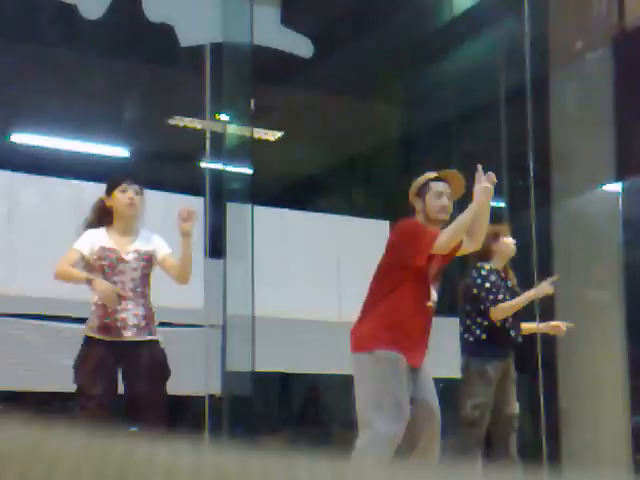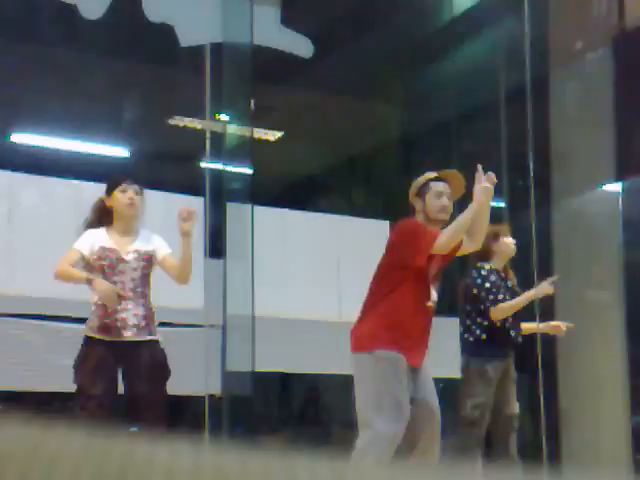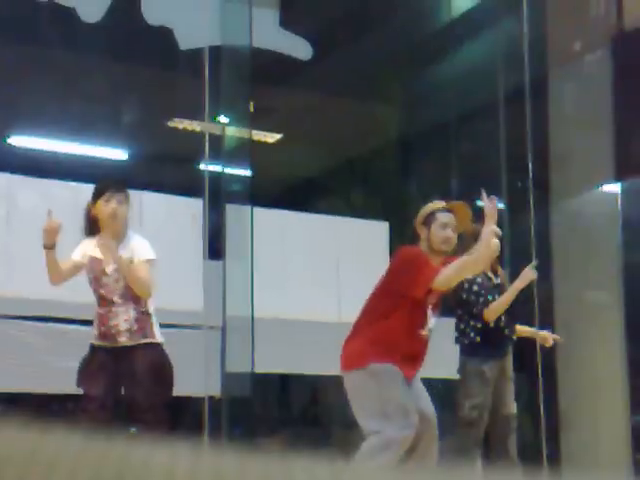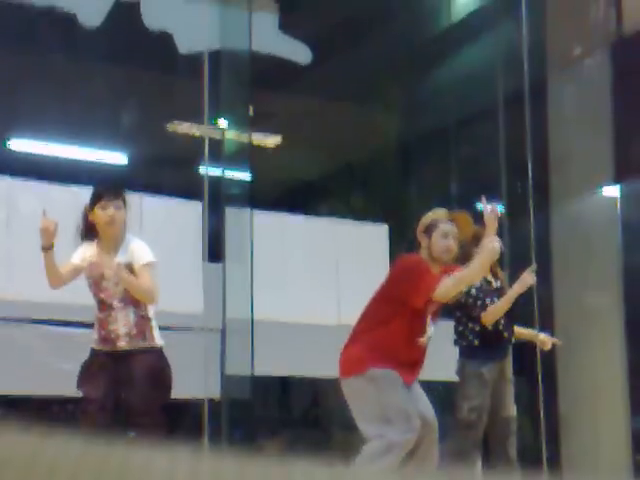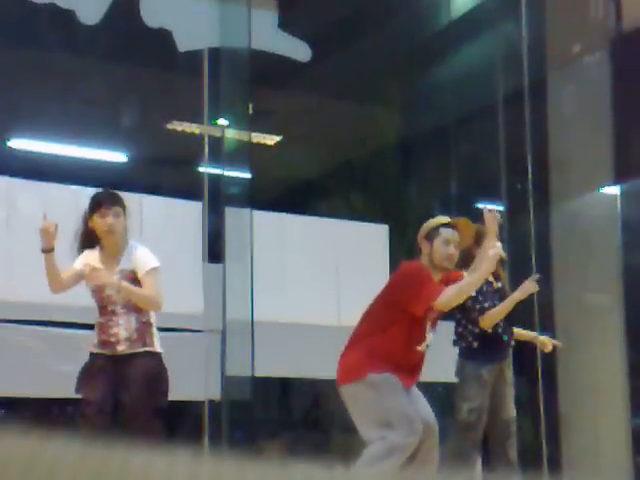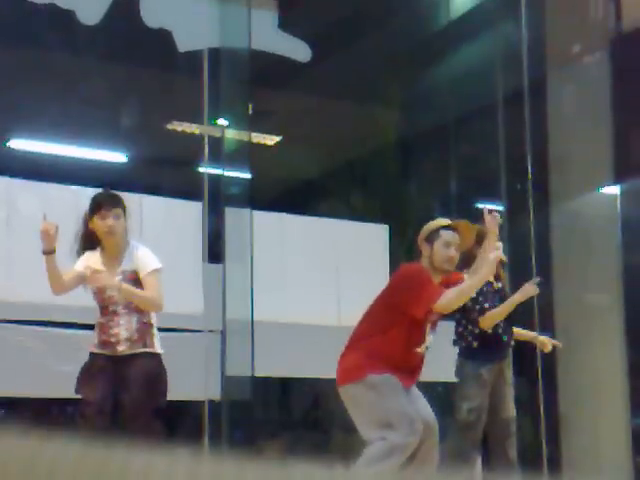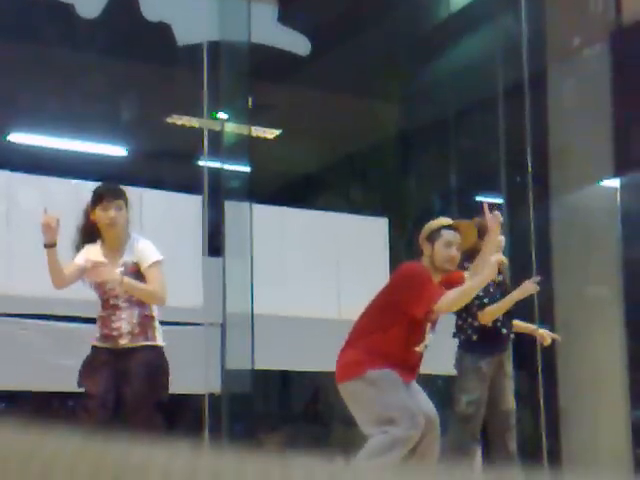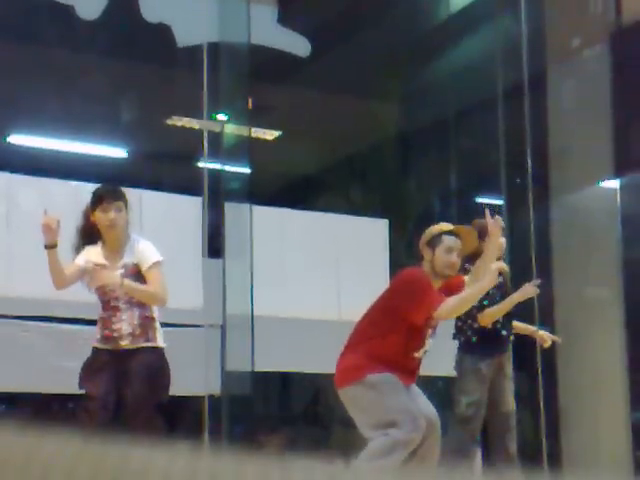
dt=0.1s
person 1, frame 1
left shoulder: (437, 243)
right shoulder: (408, 229)
left elbow: (473, 242)
right elbow: (444, 243)
left wrist: (485, 199)
right wrist: (475, 204)
left hip: (411, 350)
right hip: (380, 344)
left knee: (428, 417)
right knee: (387, 422)
person 1, frame 2
left shoulder: (437, 243)
right shoulder: (408, 230)
left elbow: (473, 242)
right elbow: (444, 243)
left wrist: (485, 199)
right wrist: (475, 204)
left hip: (411, 349)
right hip: (380, 344)
left knee: (428, 416)
right knee: (387, 421)
person 1, frame 3
left shoulder: (440, 264)
right shoulder: (410, 257)
left elbow: (475, 266)
right elbow: (445, 281)
left wrist: (489, 223)
right wrist: (484, 247)
left hip: (403, 365)
right hip: (370, 360)
left knee: (425, 422)
right knee: (396, 426)
person 1, frame 4
left shoulder: (439, 273)
right shoulder: (410, 266)
left elbow: (474, 275)
right elbow: (444, 292)
left wrist: (490, 232)
right wrist: (483, 259)
left hip: (401, 370)
right hip: (369, 365)
left knee: (426, 426)
right knee: (398, 430)
person 1, frame 5
left shoulder: (441, 279)
right shoulder: (412, 272)
left elbow: (472, 279)
right elbow: (445, 301)
left wrist: (491, 236)
right wrist: (485, 269)
left hip: (398, 374)
right hip: (366, 370)
left knee: (427, 428)
right knee: (402, 431)
person 1, frame 6
left shoulder: (440, 281)
right shoulder: (411, 275)
left elbow: (471, 280)
right elbow: (445, 304)
left wrist: (491, 238)
right wrist: (485, 272)
left hip: (397, 375)
right hip: (366, 371)
left knee: (427, 428)
right knee: (402, 431)
person 1, frame 7
left shoulder: (440, 279)
right shoulder: (412, 274)
left elbow: (473, 278)
right elbow: (445, 305)
left wrist: (493, 237)
right wrist: (487, 276)
left hip: (396, 370)
right hip: (364, 367)
left knee: (428, 422)
right knee: (405, 423)
person 1, frame 8
left shoulder: (441, 285)
right shoulder: (412, 280)
left elbow: (472, 283)
right elbow: (444, 312)
left wrist: (493, 241)
right wrist: (486, 283)
left hip: (395, 374)
right hip: (363, 371)
left knee: (429, 424)
right knee: (407, 426)
person 2, frame 1
left shoulder: (505, 279)
right shoulder: (480, 274)
left elbow: (509, 323)
right elbow: (496, 312)
left wrist: (546, 327)
right wrist: (535, 293)
left hip: (504, 358)
right hip: (481, 359)
left knee: (507, 420)
right knee: (474, 422)
person 2, frame 2
left shoulder: (505, 279)
right shoulder: (480, 274)
left elbow: (509, 324)
right elbow: (496, 313)
left wrist: (545, 327)
right wrist: (534, 293)
left hip: (504, 358)
right hip: (482, 359)
left knee: (507, 420)
right knee: (474, 422)
person 2, frame 3
left shoulder: (497, 277)
right shoulder: (470, 278)
right elbow: (489, 314)
left wrist: (536, 333)
right wrist: (519, 284)
left hip: (501, 358)
right hip: (478, 360)
left knee: (506, 420)
right knee: (473, 422)
person 2, frame 4
left shoulder: (496, 282)
right shoulder: (469, 282)
right elbow: (487, 318)
left wrist: (535, 336)
right wrist: (518, 289)
left hip: (501, 360)
right hip: (477, 362)
left knee: (505, 423)
right knee: (471, 425)
person 2, frame 5
left shoulder: (497, 281)
right elbow: (485, 321)
left wrist: (535, 337)
right wrist: (518, 294)
left hip: (501, 361)
right hip: (476, 363)
left knee: (505, 425)
right knee: (470, 426)
person 2, frame 6
left shoulder: (497, 281)
right elbow: (485, 321)
left wrist: (535, 337)
right wrist: (519, 297)
left hip: (501, 361)
right hip: (476, 364)
left knee: (505, 425)
right knee: (470, 426)
person 2, frame 7
left shoulder: (498, 274)
right elbow: (484, 316)
left wrist: (534, 330)
right wrist: (519, 294)
left hip: (501, 355)
right hip: (475, 356)
left knee: (505, 417)
right knee: (469, 419)
person 2, frame 8
left shoulder: (499, 276)
right elbow: (483, 318)
left wrist: (534, 331)
right wrist: (518, 296)
left hip: (501, 356)
right hip: (475, 357)
left knee: (505, 418)
right knee: (469, 421)
person 3, frame 1
left shoulder: (151, 241)
right shoulder: (93, 237)
left elbow: (182, 277)
right elbow: (61, 270)
left wrist: (186, 237)
right wrist: (92, 280)
left hip: (142, 337)
right hip: (101, 336)
left knee: (149, 408)
right knee: (93, 405)
person 3, frame 2
left shoulder: (151, 241)
right shoulder: (94, 237)
left elbow: (182, 277)
right elbow: (61, 271)
left wrist: (186, 237)
right wrist: (92, 280)
left hip: (143, 337)
right hip: (101, 336)
left knee: (149, 407)
right knee: (93, 405)
person 3, frame 3
left shoulder: (137, 244)
right shoulder: (88, 246)
left elbow: (147, 289)
right elbow: (56, 277)
left wrist: (116, 257)
right wrist: (50, 245)
left hip: (142, 341)
right hip: (103, 343)
left knee: (148, 411)
right knee: (94, 411)
person 3, frame 4
left shoulder: (136, 248)
right shoulder: (87, 250)
left elbow: (151, 295)
right elbow: (56, 281)
left wrist: (115, 269)
right wrist: (47, 246)
left hip: (142, 346)
right hip: (104, 347)
left knee: (145, 415)
right knee: (93, 414)
person 3, frame 5
left shoulder: (139, 254)
right shoulder: (89, 257)
left elbow: (155, 302)
right elbow: (57, 286)
left wrist: (115, 281)
right wrist: (48, 248)
left hip: (142, 352)
right hip: (103, 352)
left knee: (141, 421)
right knee: (91, 416)
person 3, frame 6
left shoulder: (141, 255)
right shoulder: (90, 259)
left elbow: (157, 303)
right elbow: (59, 288)
left wrist: (117, 284)
right wrist: (49, 250)
left hip: (142, 352)
right hip: (103, 352)
left knee: (140, 420)
right knee: (91, 417)
person 3, frame 7
left shoulder: (142, 248)
right shoulder: (90, 252)
left elbow: (159, 295)
right elbow: (60, 282)
left wrist: (118, 278)
right wrist: (50, 243)
left hip: (143, 345)
right hip: (105, 346)
left knee: (142, 414)
right knee: (93, 411)
person 3, frame 8
left shoulder: (142, 248)
right shoulder: (91, 253)
left elbow: (160, 296)
right elbow: (60, 282)
left wrist: (118, 281)
right wrist: (51, 244)
left hip: (144, 346)
right hip: (106, 347)
left knee: (142, 416)
right knee: (94, 413)
